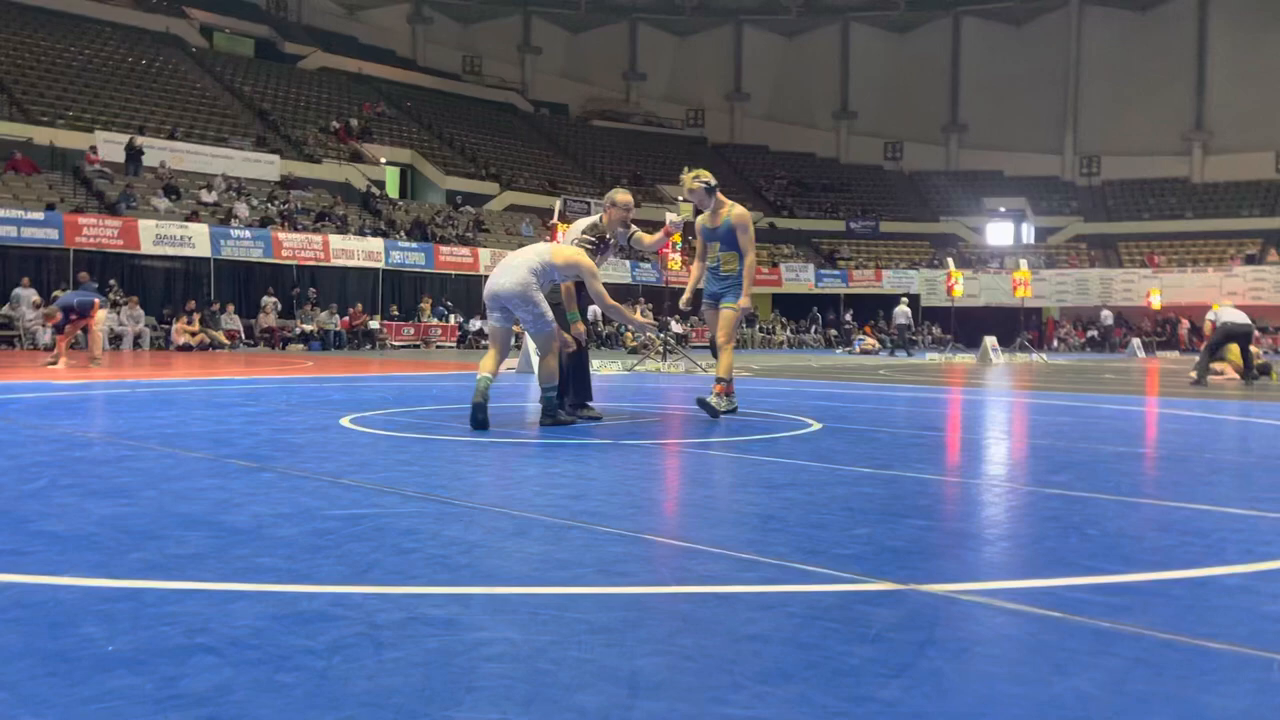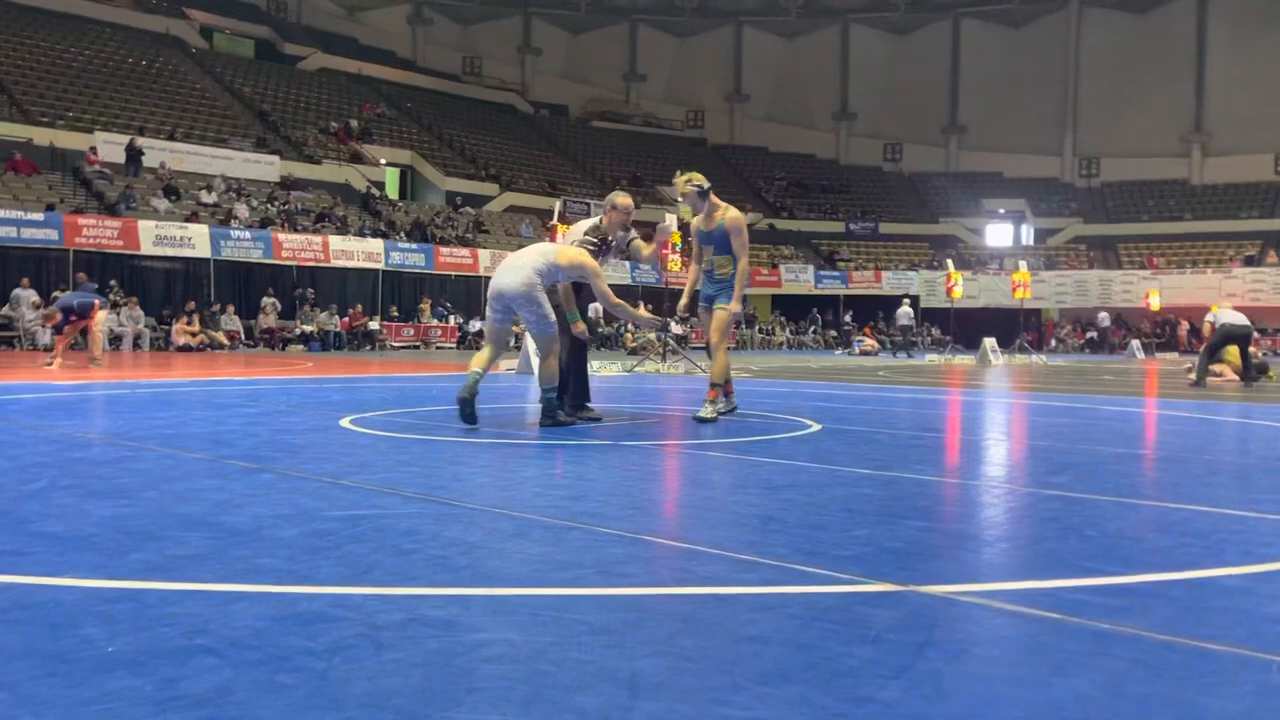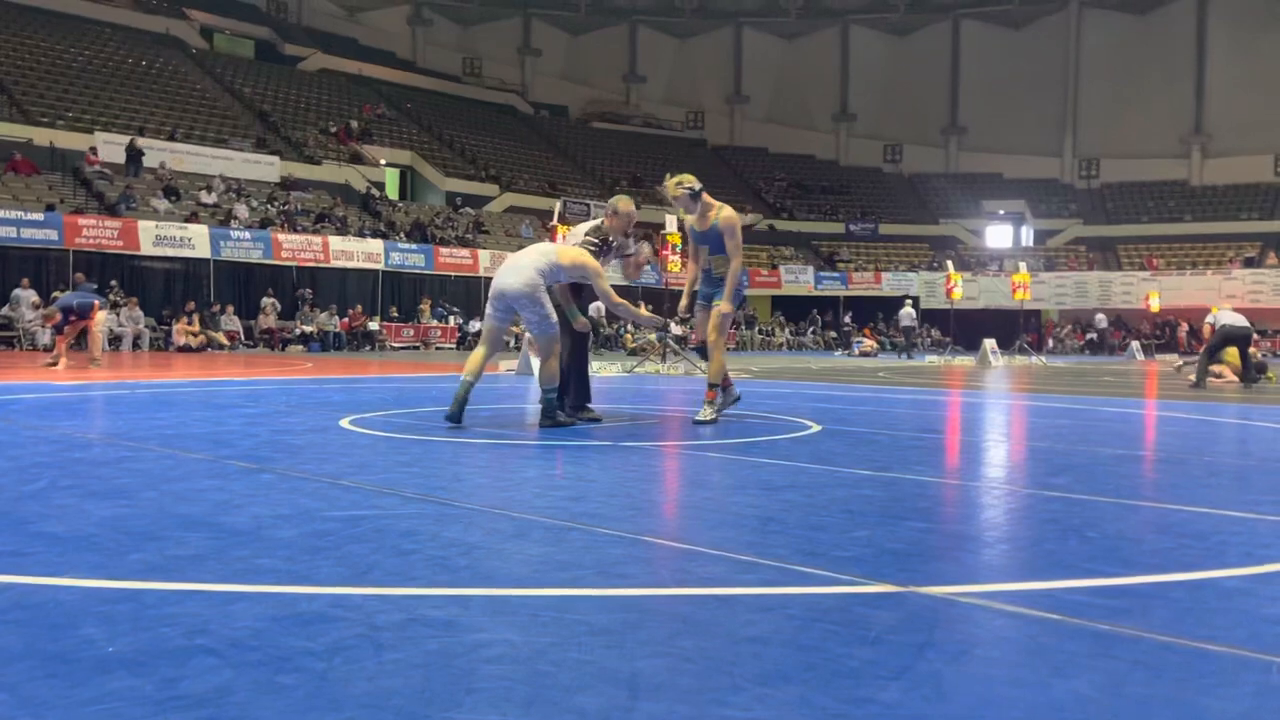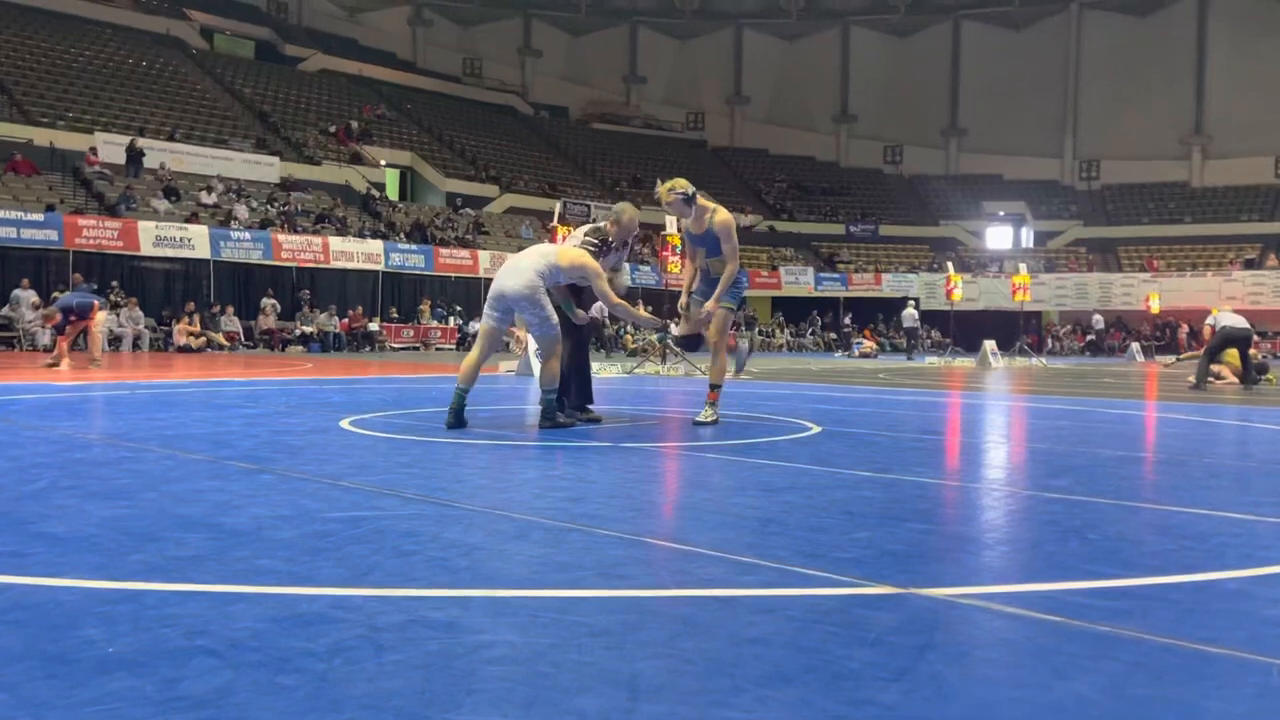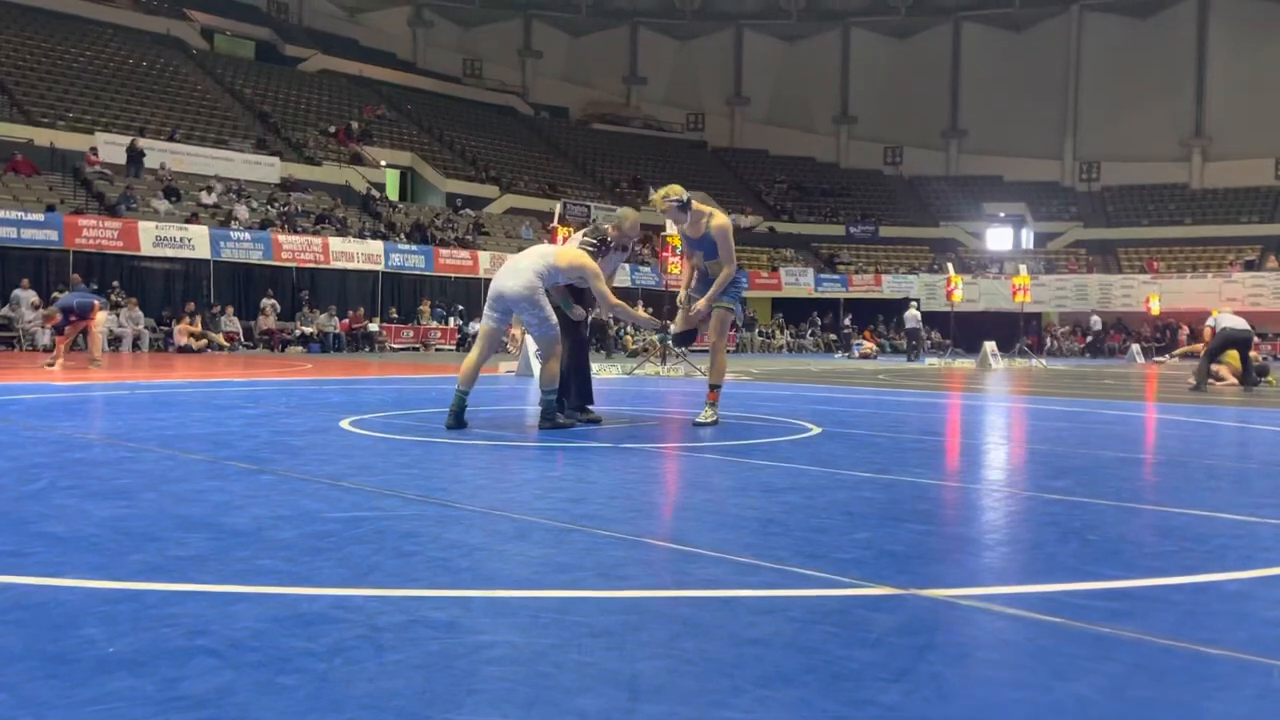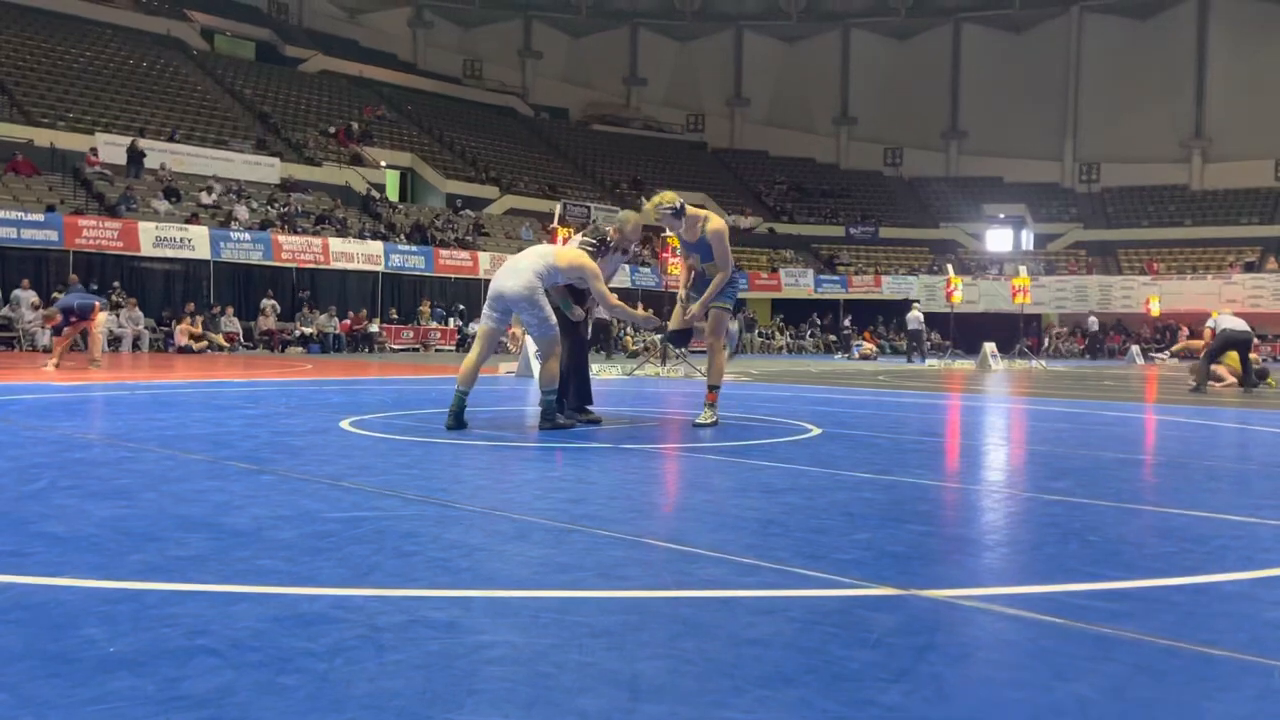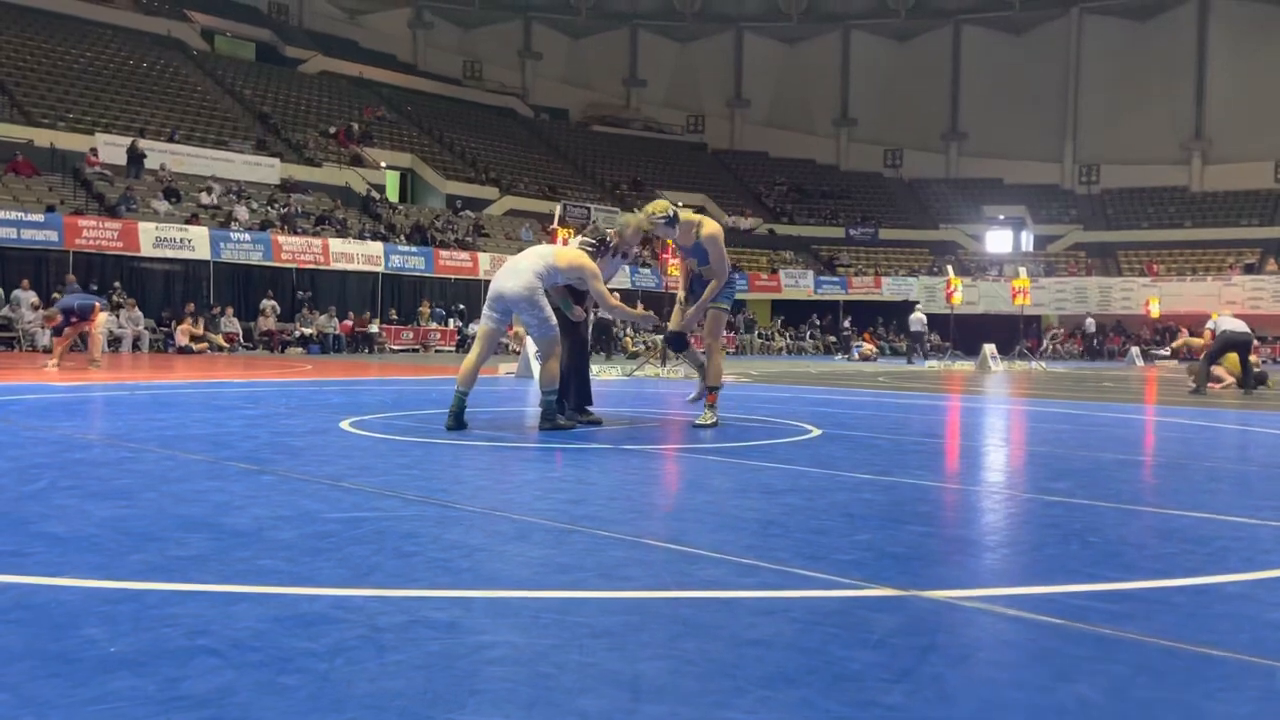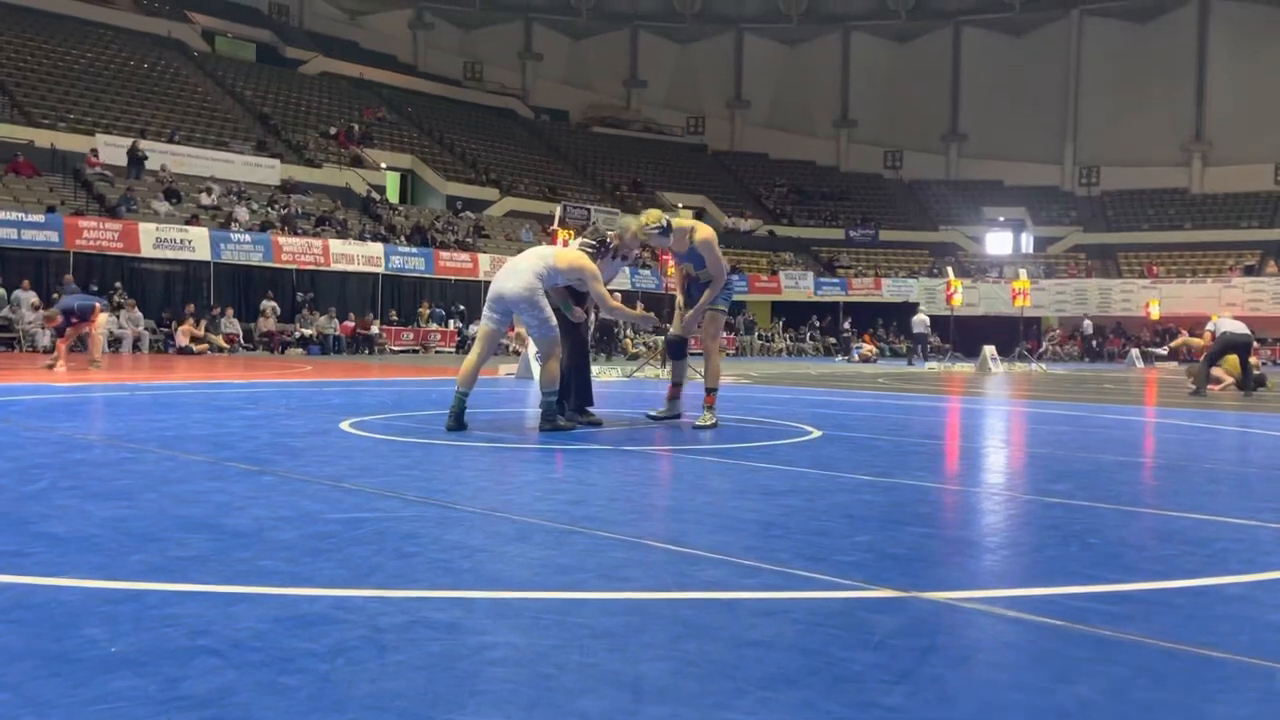
dt=0.1s
person 1, frame 1
left shoulder: (738, 214)
right shoulder: (701, 221)
left elbow: (750, 256)
left wrist: (746, 294)
right wrist: (689, 291)
left hip: (734, 285)
right hip: (711, 285)
left knee: (723, 341)
right knee: (717, 345)
left ankle: (717, 398)
right ankle: (730, 398)
person 1, frame 2
left shoulder: (732, 218)
right shoulder: (696, 223)
left elbow: (743, 260)
left wrist: (737, 299)
right wrist: (686, 296)
left hip: (728, 287)
right hip: (707, 288)
left knee: (716, 343)
right knee: (713, 347)
left ankle: (712, 404)
right ankle: (728, 399)
person 1, frame 3
left shoulder: (726, 217)
right shoulder: (690, 222)
left elbow: (737, 260)
left wrist: (727, 299)
right wrist: (686, 296)
left hip: (728, 283)
right hip: (706, 285)
left knee: (714, 341)
right knee: (701, 346)
left ankle: (711, 405)
right ankle: (729, 391)
person 1, frame 4
left shoulder: (722, 219)
right shoulder: (686, 223)
left elbow: (732, 264)
left wrist: (715, 300)
right wrist: (685, 293)
left hip: (727, 284)
right hip: (705, 282)
left knee: (716, 342)
right knee: (685, 339)
left ankle: (712, 406)
person 1, frame 5
left shoulder: (718, 223)
right shoulder: (683, 225)
left elbow: (730, 267)
left wrist: (707, 300)
right wrist: (684, 288)
left hip: (726, 283)
right hip: (703, 281)
left knee: (716, 343)
right knee: (679, 336)
left ankle: (712, 407)
right ankle: (728, 319)
person 1, frame 6
left shoulder: (714, 227)
right shoulder: (680, 228)
left elbow: (725, 270)
left wrist: (701, 304)
right wrist: (683, 286)
left hip: (722, 284)
right hip: (700, 281)
left knee: (713, 343)
right knee: (674, 334)
left ankle: (711, 408)
right ankle: (724, 329)
person 1, frame 7
left shoulder: (709, 232)
right shoulder: (675, 231)
left elbow: (722, 274)
left wrist: (699, 307)
right wrist: (681, 288)
left hip: (720, 285)
right hip: (695, 283)
left knee: (711, 344)
right knee: (674, 336)
left ankle: (711, 409)
right ankle: (705, 375)
person 1, frame 8
left shoulder: (702, 237)
right shoulder: (669, 237)
left elbow: (720, 277)
left wrist: (697, 312)
right wrist: (680, 294)
left hip: (717, 287)
right hip: (693, 286)
left knee: (709, 346)
right knee: (674, 343)
left ankle: (710, 410)
right ankle: (673, 404)
person 2, frame 1
left shoulder: (623, 230)
right shoulder: (582, 231)
left elbow: (650, 244)
right elbow: (566, 278)
left wrist: (667, 231)
right wrist: (574, 320)
left hip: (580, 283)
right hip: (558, 284)
left knee: (578, 341)
right knee: (576, 339)
left ankle: (558, 397)
right ankle: (576, 402)
person 2, frame 2
left shoulder: (623, 234)
right shoulder: (583, 233)
left elbow: (645, 257)
left wrist: (659, 242)
right wrist: (574, 318)
left hip: (581, 285)
right hip: (558, 285)
left knee: (578, 340)
right knee: (574, 340)
left ankle: (558, 398)
right ankle: (576, 404)
person 2, frame 3
left shoulder: (623, 239)
right shoulder: (583, 236)
left elbow: (631, 275)
left wrist: (639, 261)
right wrist: (573, 315)
left hip: (580, 287)
right hip: (558, 285)
left knee: (578, 341)
right knee: (575, 340)
left ankle: (557, 398)
right ankle: (576, 404)
person 2, frame 4
left shoulder: (623, 242)
right shoulder: (584, 238)
left elbow: (613, 277)
left wrist: (615, 282)
right wrist: (573, 312)
left hip: (581, 289)
left knee: (579, 342)
right knee: (575, 342)
left ankle: (557, 400)
right ankle: (576, 405)
person 2, frame 5
left shoulder: (624, 246)
right shoulder: (585, 240)
right wrist: (570, 307)
left hip: (581, 291)
right hip: (558, 288)
left knee: (578, 344)
right knee: (575, 343)
left ankle: (557, 400)
right ankle: (576, 404)
person 2, frame 6
left shoulder: (626, 249)
right shoulder: (586, 242)
left wrist: (591, 302)
right wrist: (570, 308)
left hip: (581, 292)
right hip: (559, 289)
left knee: (578, 344)
right knee: (575, 344)
left ankle: (557, 400)
right ankle: (575, 405)
person 2, frame 7
left shoulder: (626, 252)
right shoulder: (587, 244)
left wrist: (588, 300)
right wrist: (569, 307)
left hip: (581, 292)
right hip: (560, 290)
left knee: (577, 346)
right knee: (575, 345)
left ankle: (558, 401)
right ankle: (576, 406)
person 2, frame 8
left shoulder: (627, 254)
right shoulder: (588, 246)
left wrist: (588, 301)
right wrist: (569, 309)
left hip: (582, 294)
right hip: (560, 291)
left knee: (578, 346)
right knee: (576, 346)
left ankle: (558, 402)
right ankle: (576, 407)
person 3, frame 1
left shoulder: (558, 250)
right shoulder: (582, 261)
right elbow: (607, 305)
right wrist: (634, 321)
left hip: (495, 281)
right hip: (519, 284)
left knee: (497, 350)
right knee: (550, 349)
left ankle: (480, 394)
right ankle: (549, 412)
person 3, frame 2
left shoulder: (560, 251)
right shoulder: (588, 262)
right elbow: (612, 304)
right wrist: (640, 317)
left hip: (499, 279)
right hip: (522, 284)
left knee: (493, 347)
right knee: (550, 349)
left ankle: (469, 390)
right ankle: (549, 413)
person 3, frame 3
left shoulder: (561, 250)
right shoulder: (590, 263)
right elbow: (615, 304)
right wrist: (642, 317)
left hip: (501, 279)
right hip: (525, 285)
left knee: (487, 347)
right knee: (551, 350)
left ankle: (458, 402)
right ankle: (549, 413)
person 3, frame 4
left shoulder: (561, 252)
right shoulder: (589, 263)
right elbow: (614, 304)
right wrist: (640, 317)
left hip: (501, 280)
right hip: (525, 286)
left knee: (482, 348)
right knee: (552, 351)
left ankle: (455, 410)
right ankle: (549, 415)
person 3, frame 5
left shoulder: (560, 252)
right shoulder: (587, 263)
right elbow: (612, 305)
right wrist: (641, 318)
left hip: (500, 281)
right hip: (524, 287)
left knee: (481, 350)
right knee: (552, 352)
left ankle: (455, 413)
right ankle: (548, 415)
person 3, frame 6
left shoulder: (559, 252)
right shoulder: (587, 263)
right elbow: (612, 305)
right wrist: (640, 318)
left hip: (499, 281)
right hip: (524, 287)
left knee: (480, 350)
right knee: (552, 352)
left ankle: (455, 413)
right ankle: (548, 415)
person 3, frame 7
left shoulder: (558, 252)
right shoulder: (586, 263)
right elbow: (610, 306)
right wrist: (638, 316)
left hip: (500, 281)
right hip: (524, 288)
left knee: (480, 351)
right knee: (552, 352)
left ankle: (455, 413)
right ankle: (549, 416)
person 3, frame 8
left shoulder: (558, 253)
right shoulder: (587, 265)
right elbow: (610, 307)
right wrist: (638, 317)
left hip: (499, 282)
right hip: (524, 289)
left knee: (480, 351)
right knee: (552, 353)
left ankle: (456, 414)
right ankle: (549, 417)
